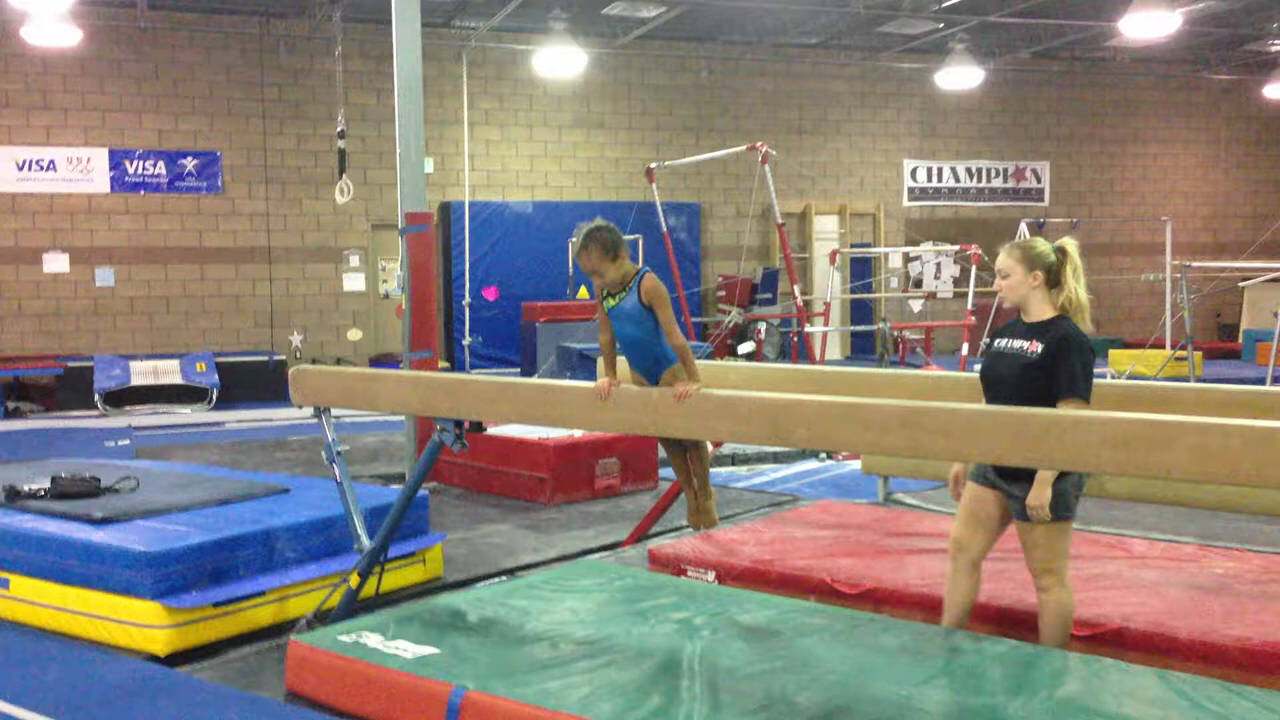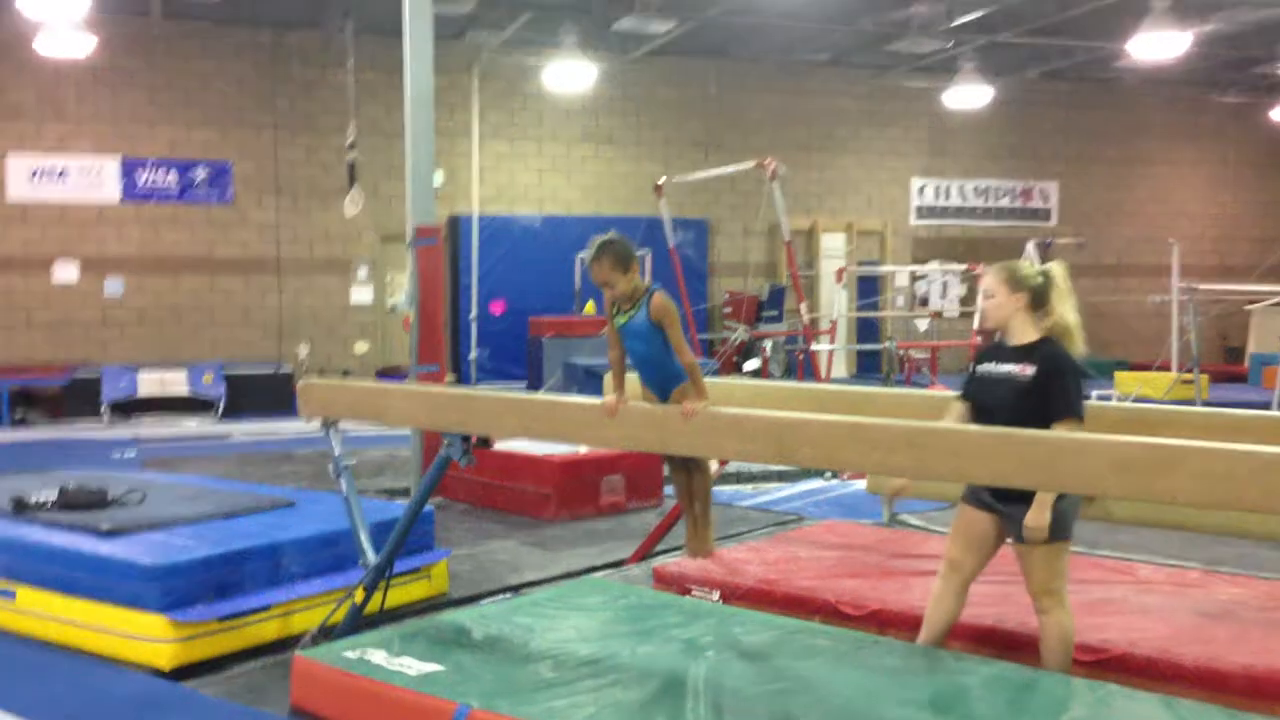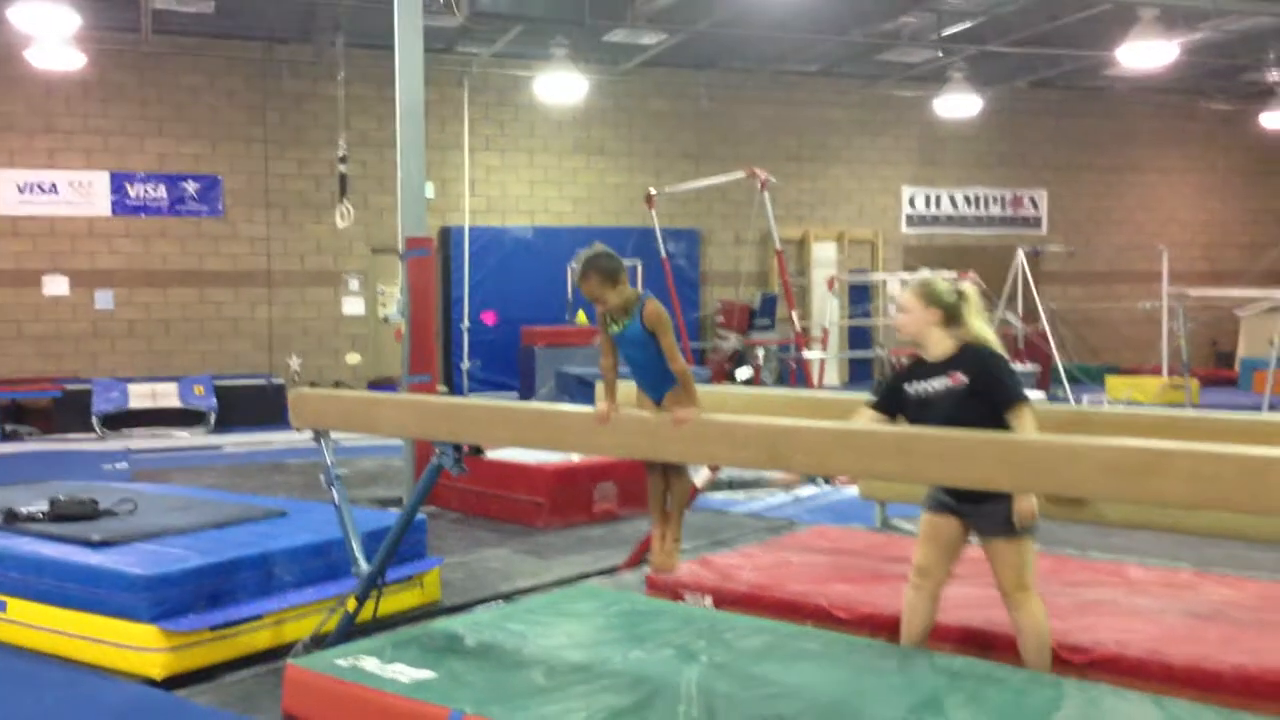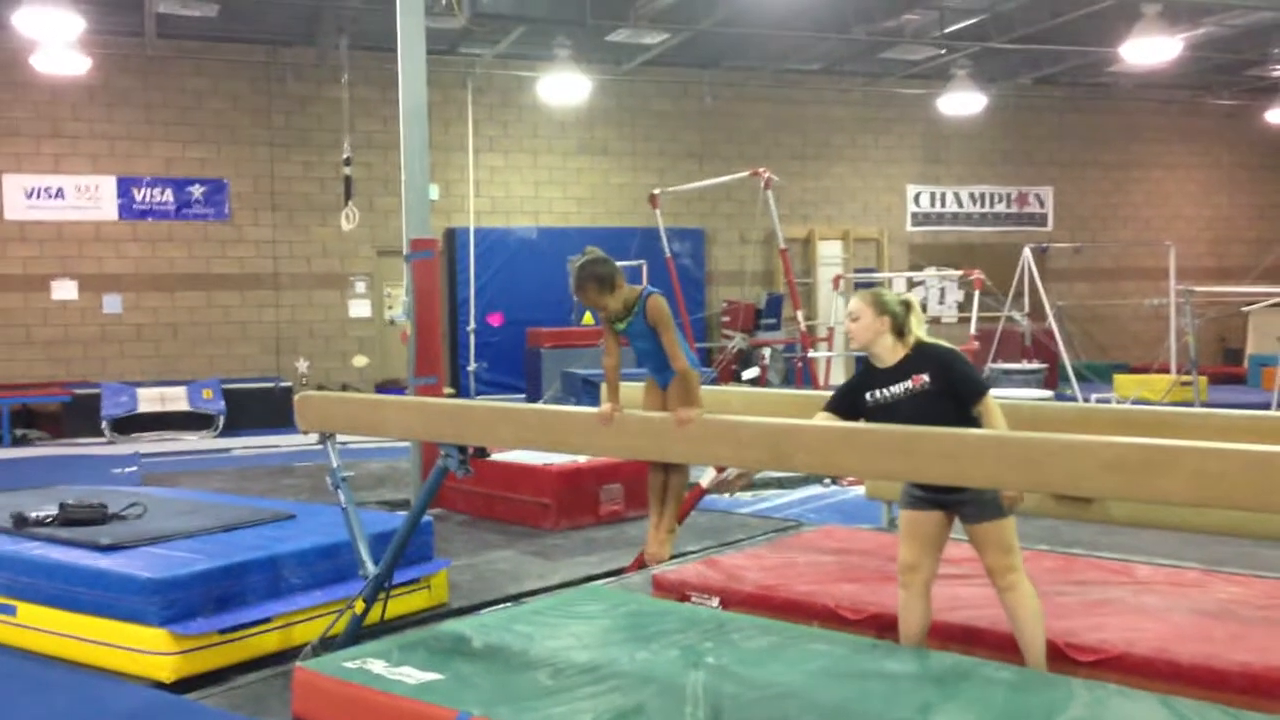
dt=0.3s
person 1, frame 1
left shoulder: (1068, 340)
right shoulder: (1004, 333)
left wrist: (1044, 483)
right wrist: (964, 459)
left hip: (1041, 477)
right hip: (993, 468)
left knee: (1047, 576)
right knee: (962, 551)
person 1, frame 2
left shoulder: (1056, 361)
right shoulder: (987, 356)
right elbow: (958, 419)
left wrist: (1042, 505)
left hip: (1036, 498)
right hip: (987, 489)
left knee: (1047, 597)
right knee: (952, 571)
person 1, frame 3
left shoulder: (982, 362)
right shoulder: (910, 375)
left elbow: (1023, 424)
right elbow: (864, 426)
left wrist: (1026, 490)
left hip: (999, 495)
right hip: (948, 493)
left knee: (1018, 593)
right knee: (923, 578)
person 1, frame 4
left shoulder: (939, 360)
right shoulder: (863, 384)
left elbow: (988, 410)
left hip: (976, 481)
right hip: (923, 488)
left knee: (1007, 575)
right knee: (911, 575)
person 2, frame 1
left shoulder: (648, 284)
right shoulder: (601, 288)
left elbow: (674, 335)
right elbow: (606, 334)
left wrist: (694, 380)
right wrist: (609, 375)
left hip: (668, 368)
right hip: (639, 372)
left knee: (689, 435)
right knee: (665, 437)
left ankle: (705, 494)
right ankle: (690, 495)
person 2, frame 2
left shoulder: (658, 302)
right shoulder: (611, 304)
left elbow: (683, 353)
right elbow: (616, 351)
left wrist: (701, 398)
right wrist: (617, 393)
left hip: (679, 386)
right hip: (651, 389)
left knee: (693, 456)
right knee: (672, 458)
left ankle: (704, 522)
right ankle: (690, 523)
person 2, frame 3
left shoulder: (650, 309)
right shoulder: (604, 313)
left elbow: (675, 360)
right elbow: (608, 359)
left wrist: (691, 404)
right wrist: (609, 401)
left hip: (673, 386)
right hip: (645, 389)
left knee: (674, 459)
right knee: (651, 459)
left ankle: (674, 535)
right ankle: (657, 532)
person 2, frame 4
left shoulder: (653, 303)
right shoulder: (608, 312)
left elbow: (678, 357)
right elbow: (611, 357)
left wrist: (694, 404)
right wrist: (611, 401)
left hip: (681, 374)
right hip: (655, 377)
left ankle: (669, 525)
right ankle: (654, 521)
